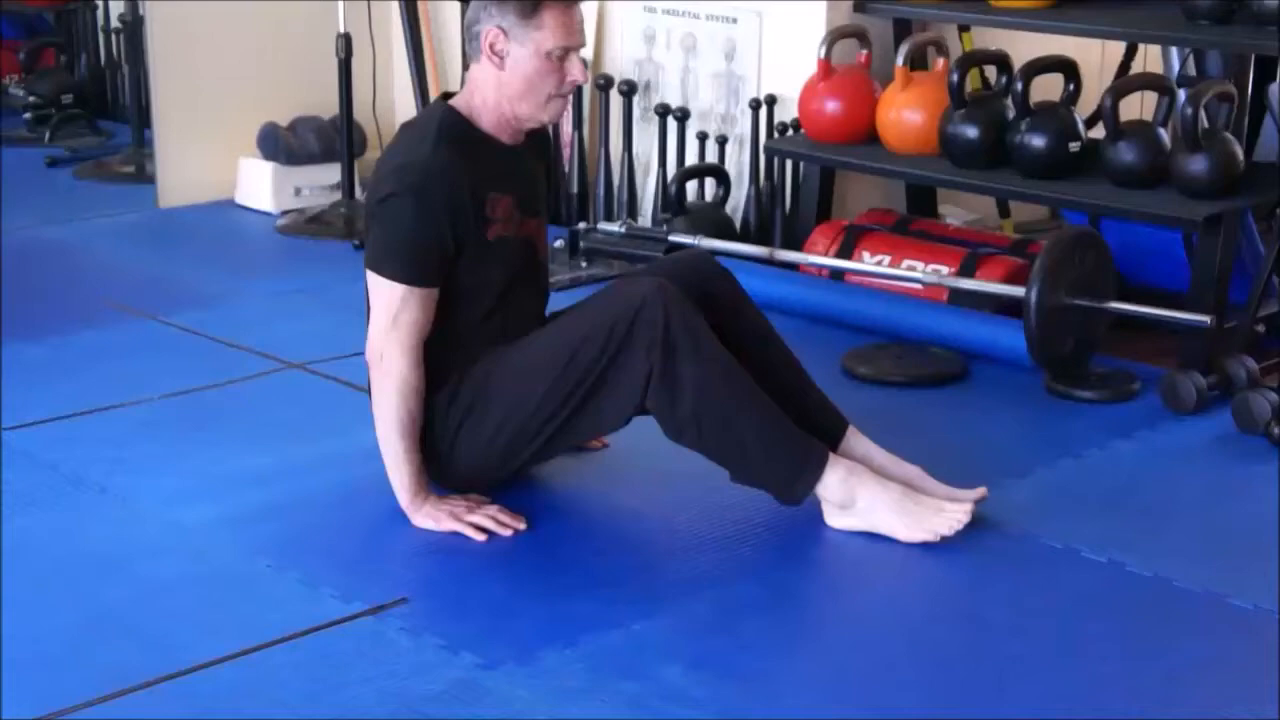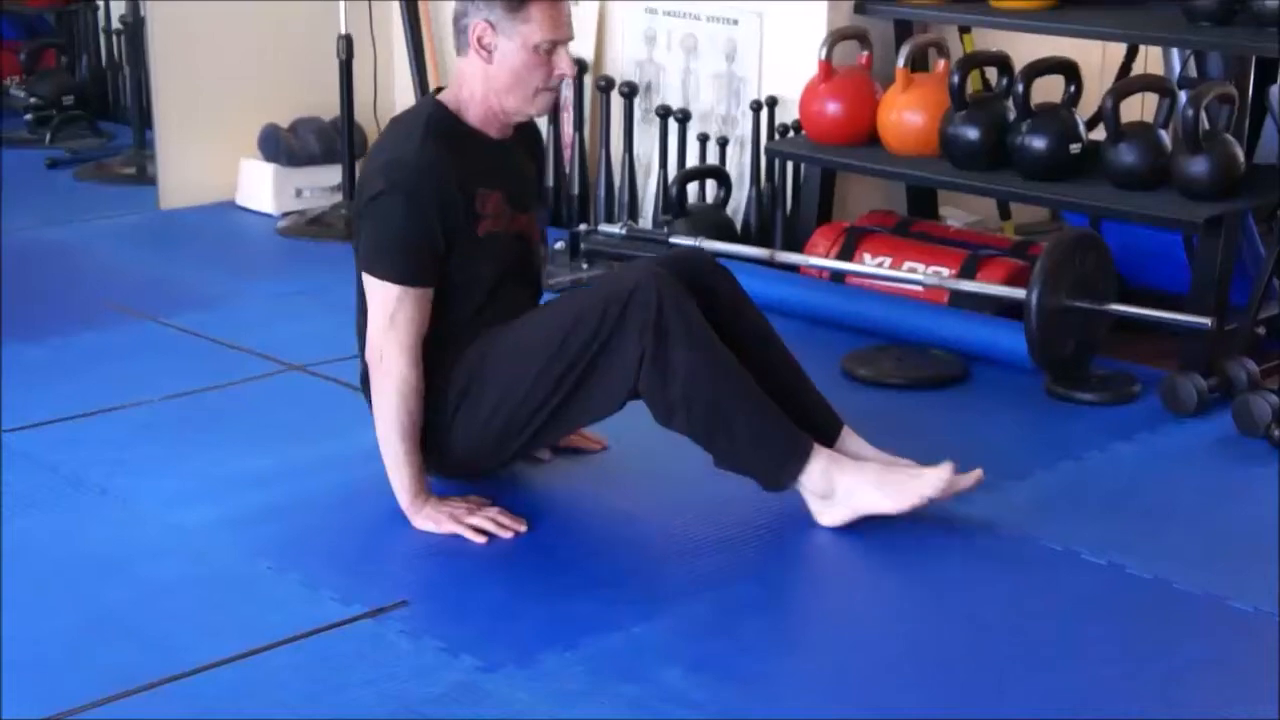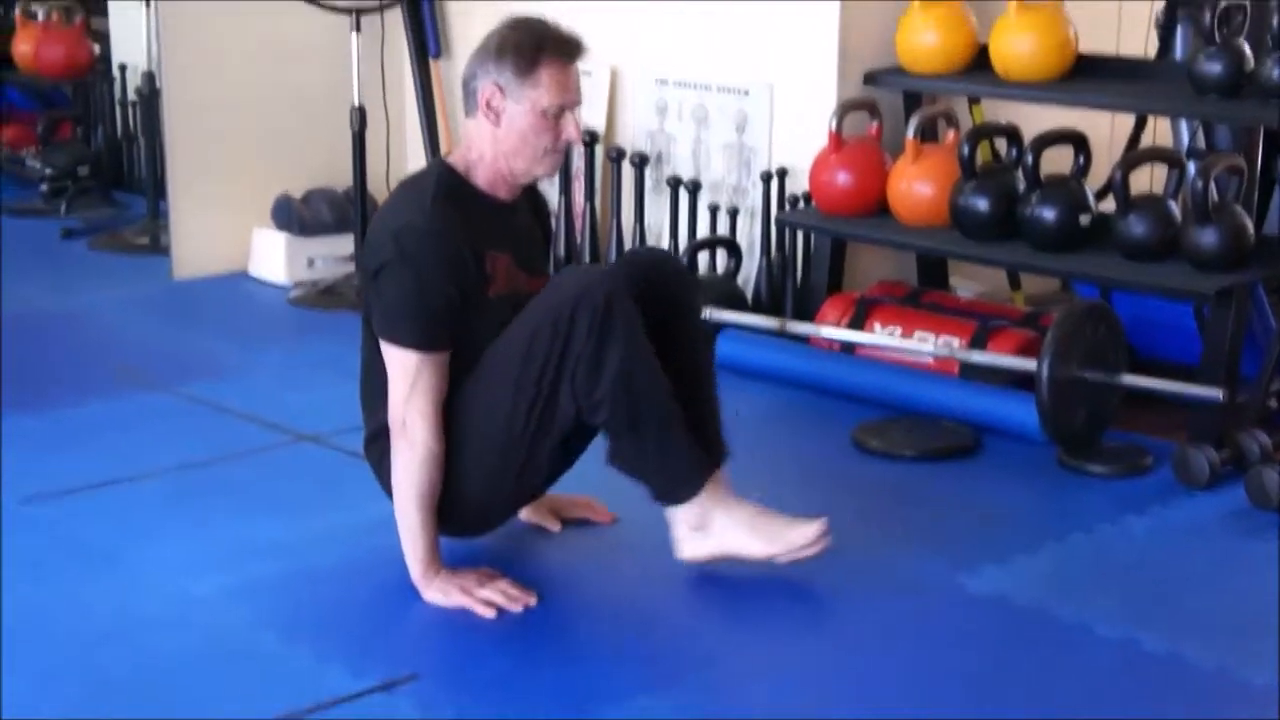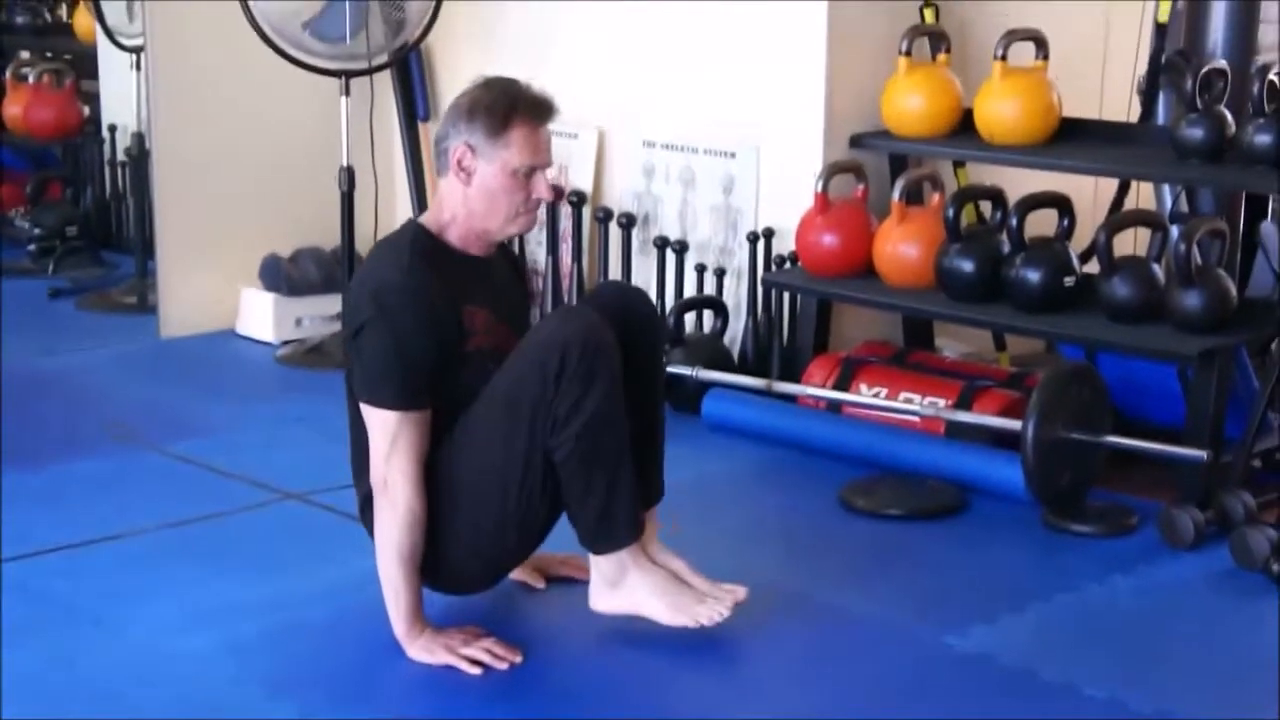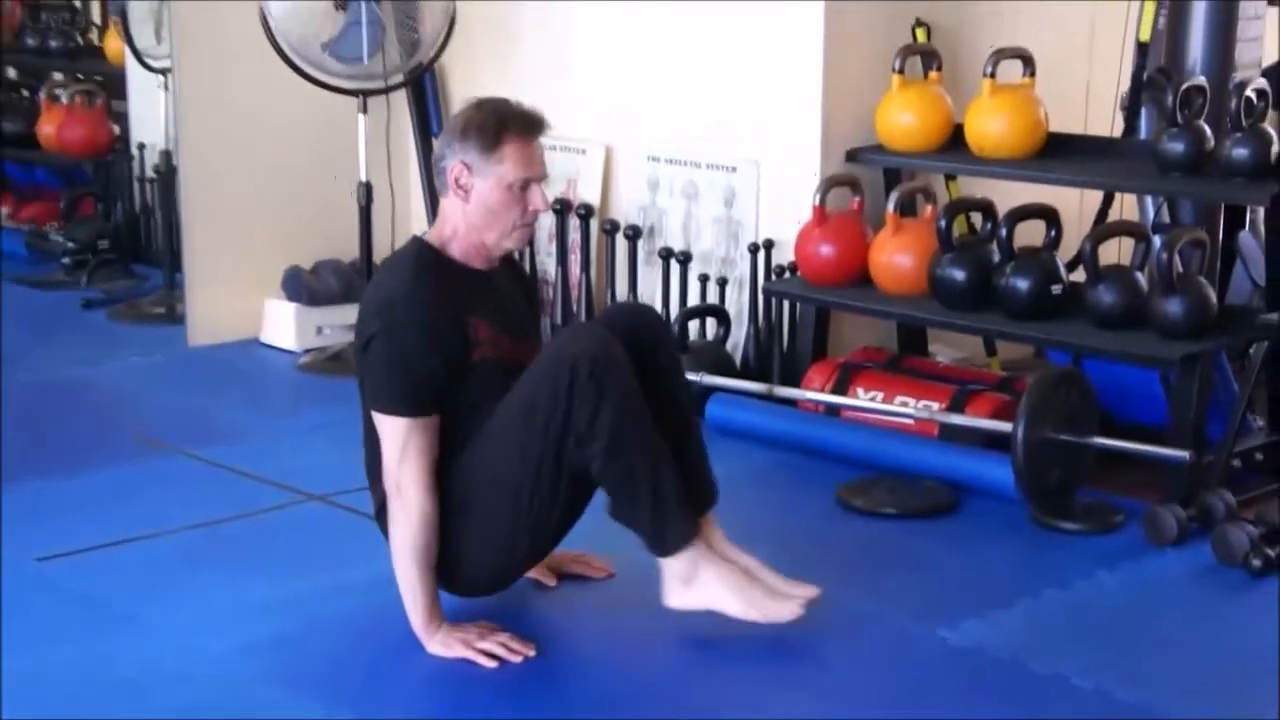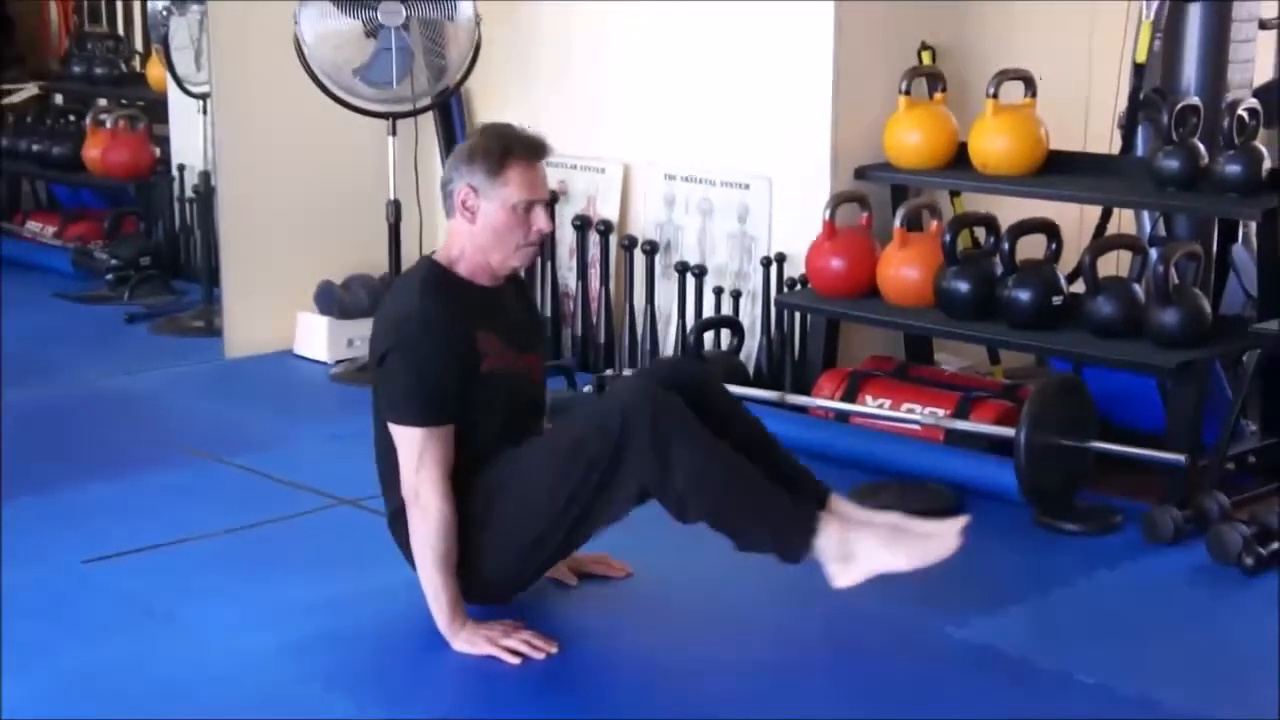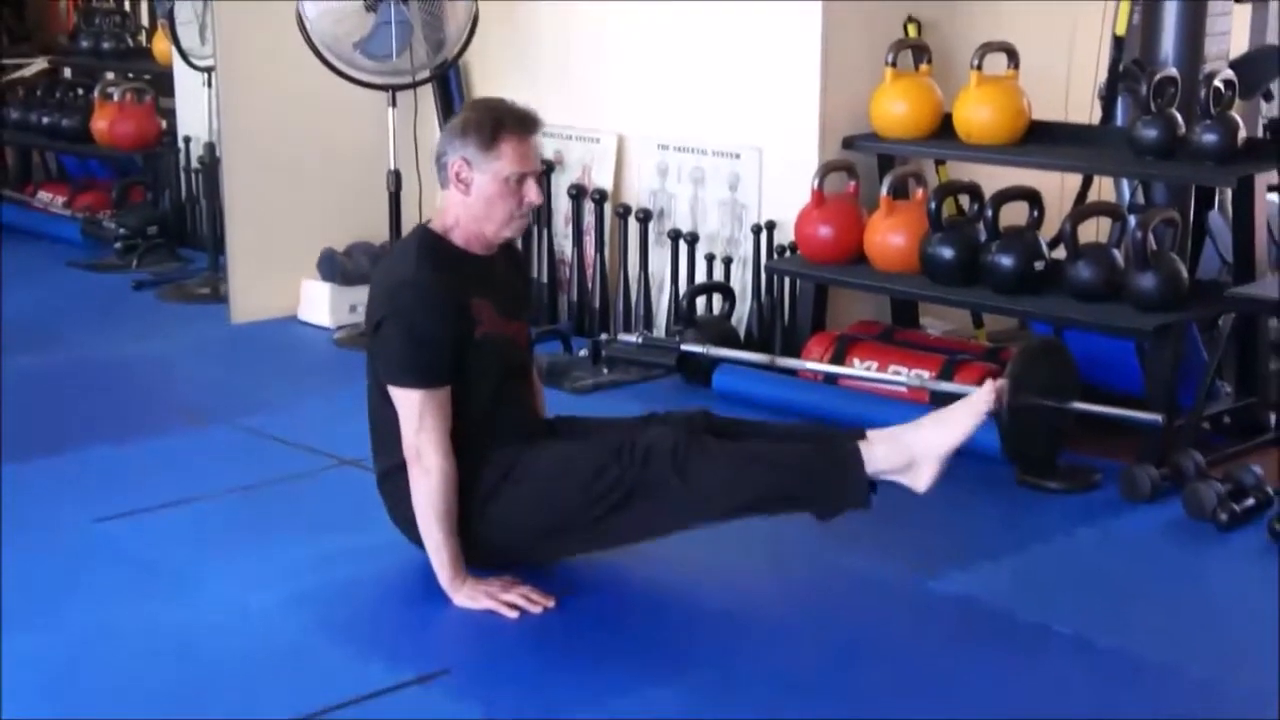
dt=0.4s
person 1, frame 1
left shoulder: (526, 142)
right shoulder: (426, 172)
right elbow: (391, 346)
left wrist: (554, 401)
right wrist: (416, 498)
left hip: (507, 385)
right hip: (456, 423)
left knee: (696, 279)
right knee: (648, 314)
left ankle: (846, 451)
right ankle: (836, 486)
person 1, frame 2
left shoulder: (518, 139)
right shoulder: (415, 167)
right elbow: (389, 346)
left wrist: (538, 407)
right wrist: (416, 501)
left hip: (501, 376)
right hip: (449, 411)
left knee: (692, 274)
right knee: (643, 300)
left ankle: (839, 450)
right ankle: (819, 476)
person 1, frame 3
left shoulder: (525, 207)
right shoulder: (424, 229)
right elbow: (414, 412)
left wrist: (524, 487)
right wrist: (428, 571)
left hip: (490, 454)
right hip: (448, 473)
left knee: (657, 278)
right knee: (588, 301)
left ankle: (700, 503)
right ankle: (700, 513)
person 1, frame 4
left shoulder: (497, 263)
right shoulder: (401, 287)
right elbow: (393, 469)
left wrist: (514, 546)
right wrist: (412, 631)
left hip: (489, 506)
right hip: (446, 535)
left knee: (624, 311)
right knee: (576, 342)
left ankle: (632, 539)
right ankle: (616, 569)
person 1, frame 5
left shoulder: (507, 277)
right shoulder: (409, 299)
right elbow: (406, 473)
left wrist: (531, 541)
right wrist: (430, 627)
left hip: (502, 510)
right hip: (462, 539)
left knee: (636, 328)
right knee: (585, 357)
left ankle: (696, 541)
right ankle: (684, 566)
person 1, frame 6
left shoulder: (508, 293)
right shoulder: (421, 318)
right elbow: (422, 484)
left wrist: (551, 543)
right wrist: (455, 625)
left hip: (512, 515)
right hip: (475, 545)
left knee: (674, 384)
right knee: (641, 415)
left ankle: (829, 519)
right ankle: (828, 544)
person 1, frame 7
left shoulder: (502, 260)
right shoulder: (416, 287)
right elbow: (425, 446)
left wrist: (559, 488)
right wrist: (456, 580)
left hip: (512, 458)
right hip: (464, 501)
left knee: (683, 434)
right knee: (662, 463)
left ankle: (886, 451)
right ankle: (882, 459)
